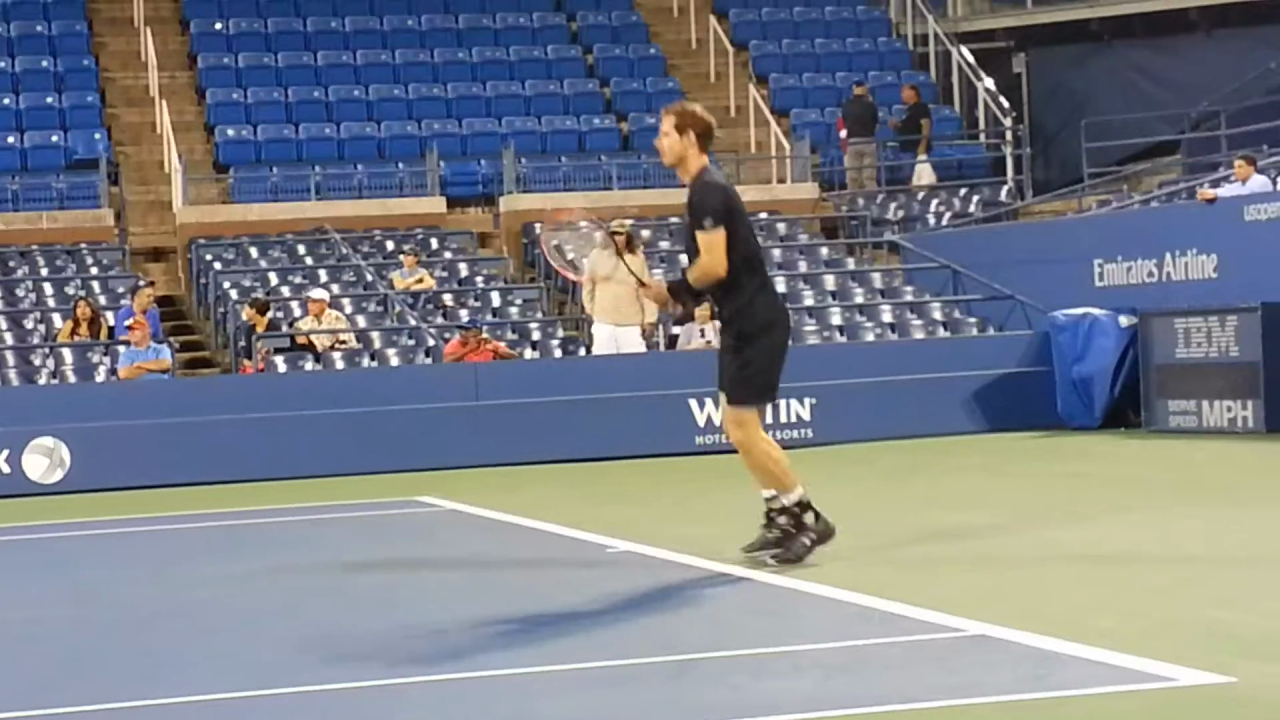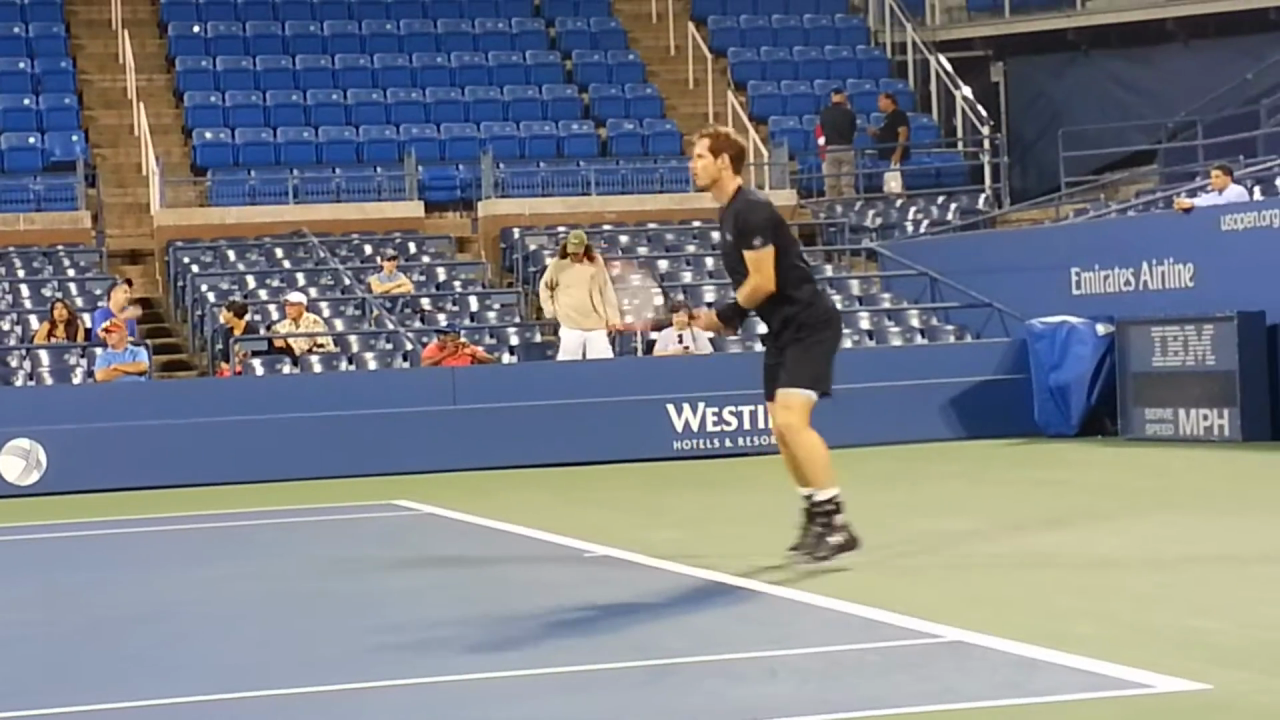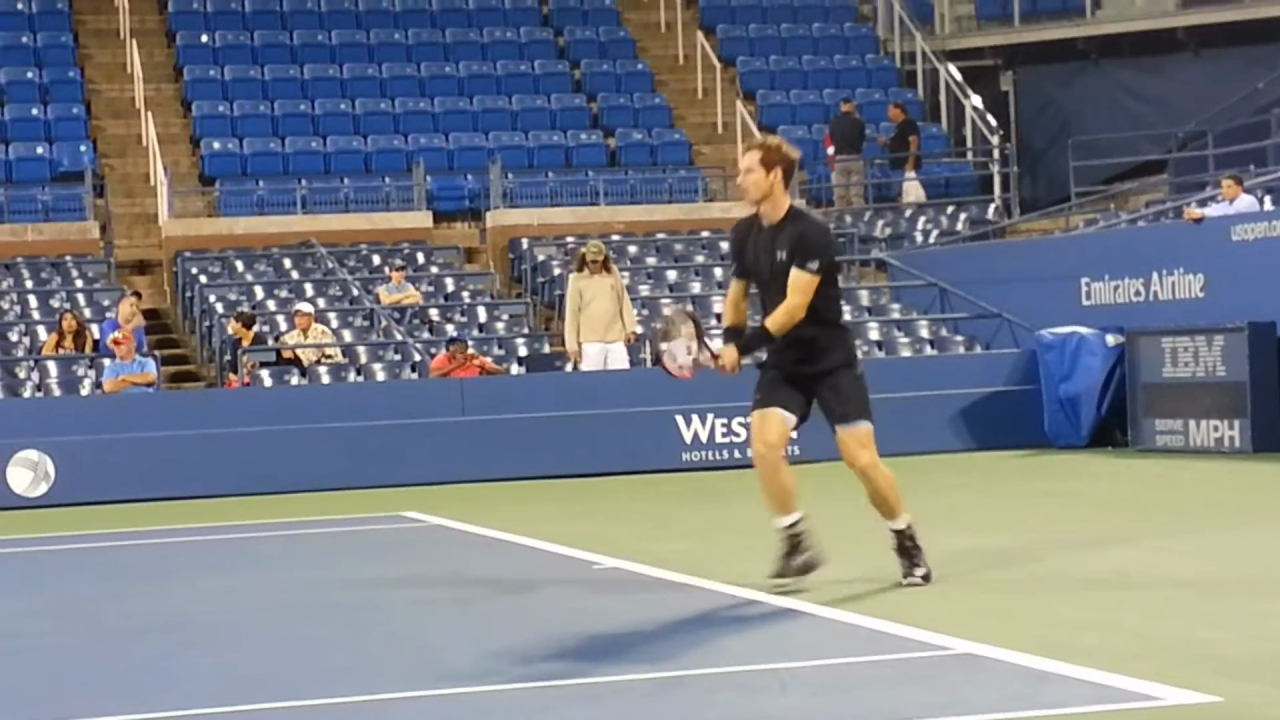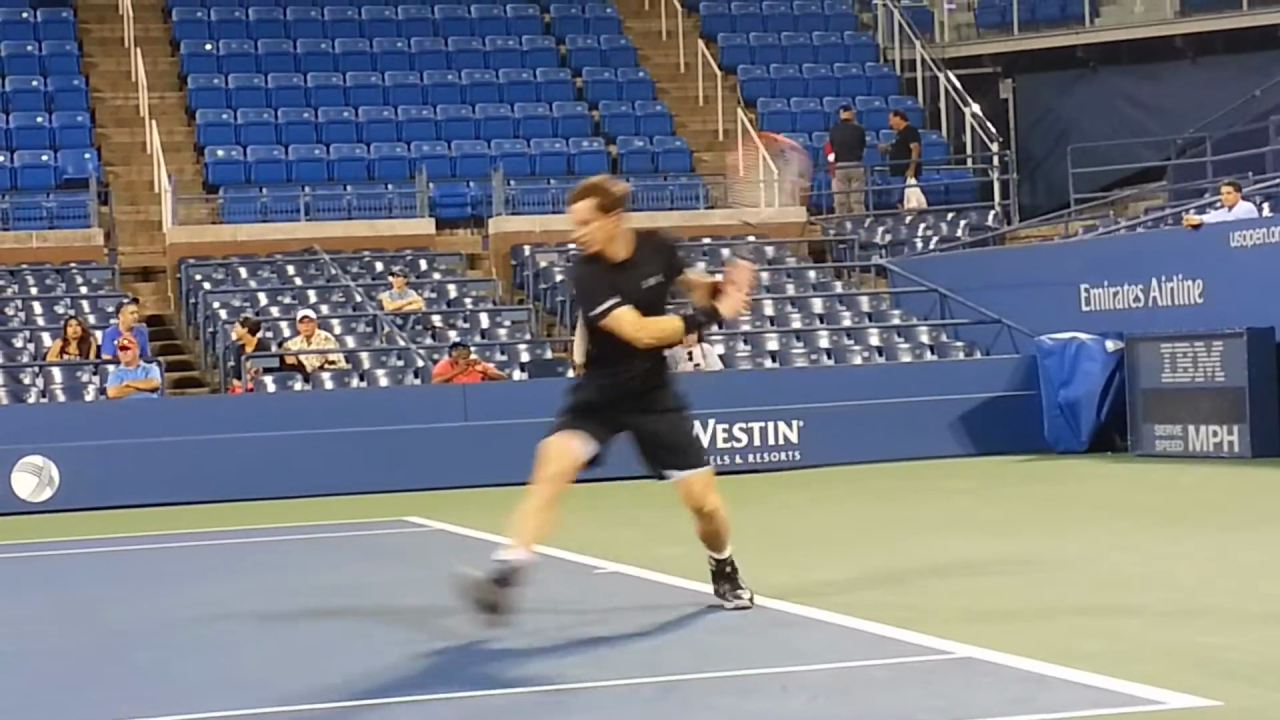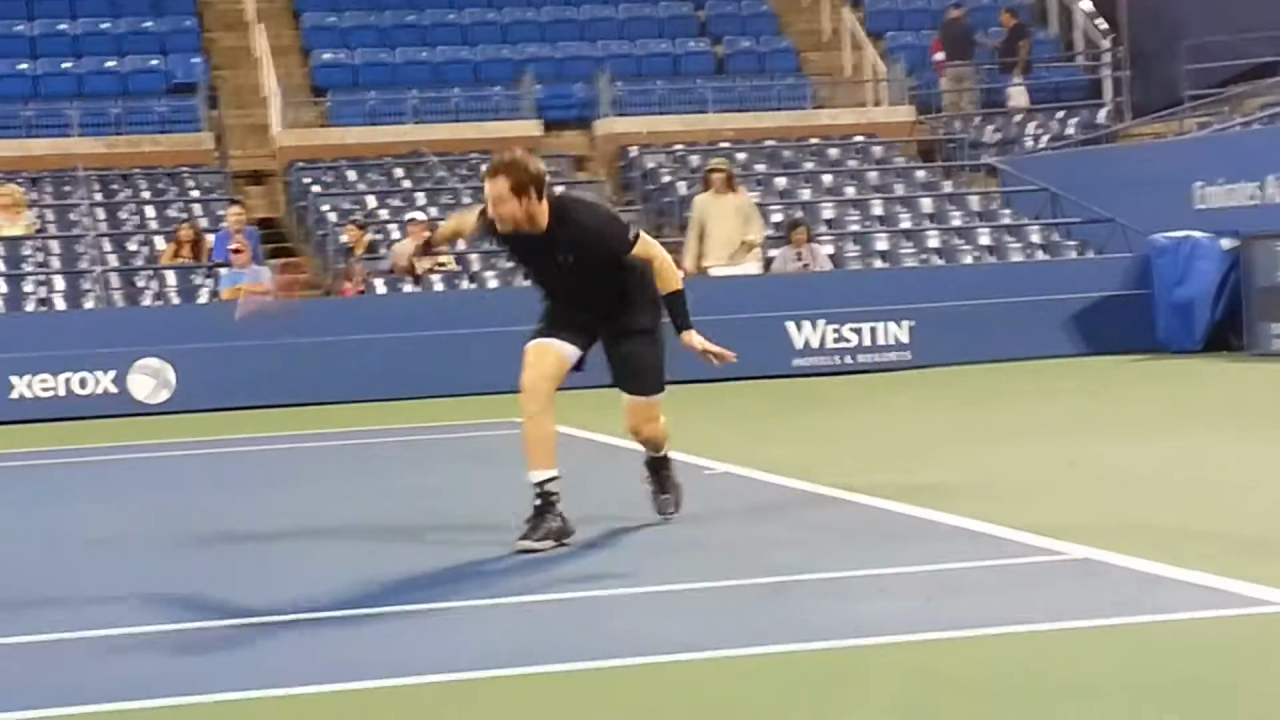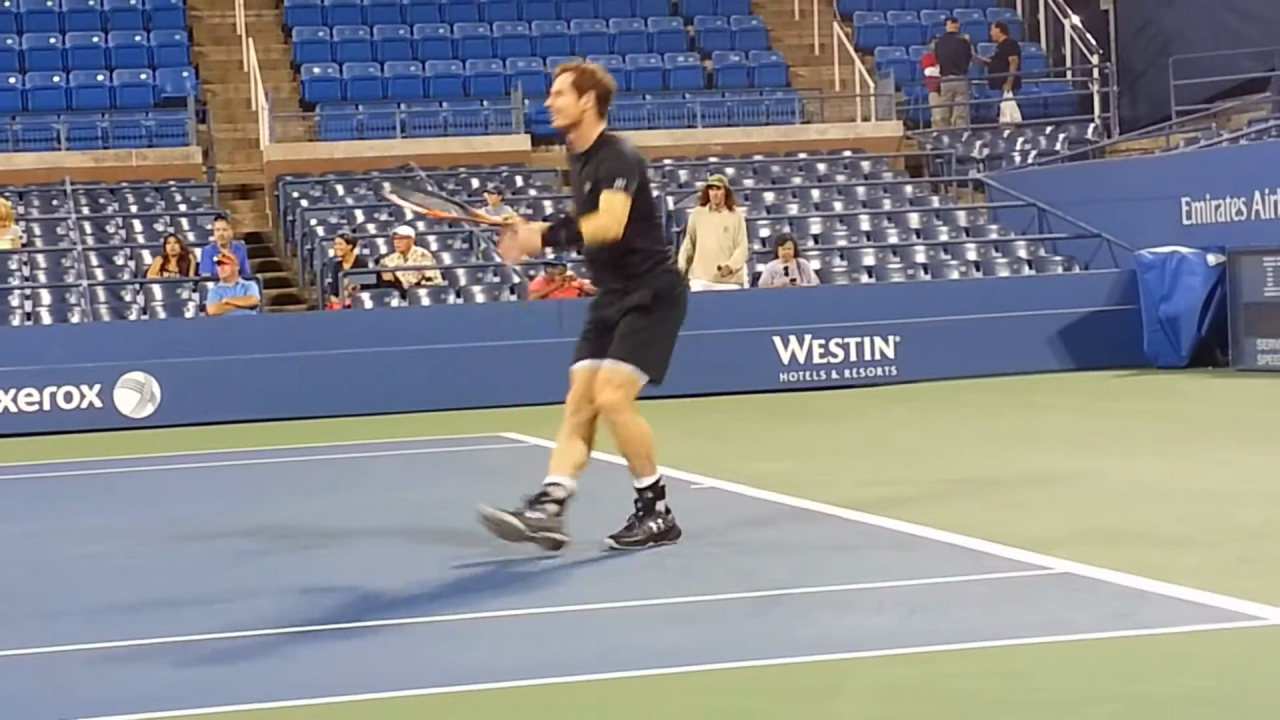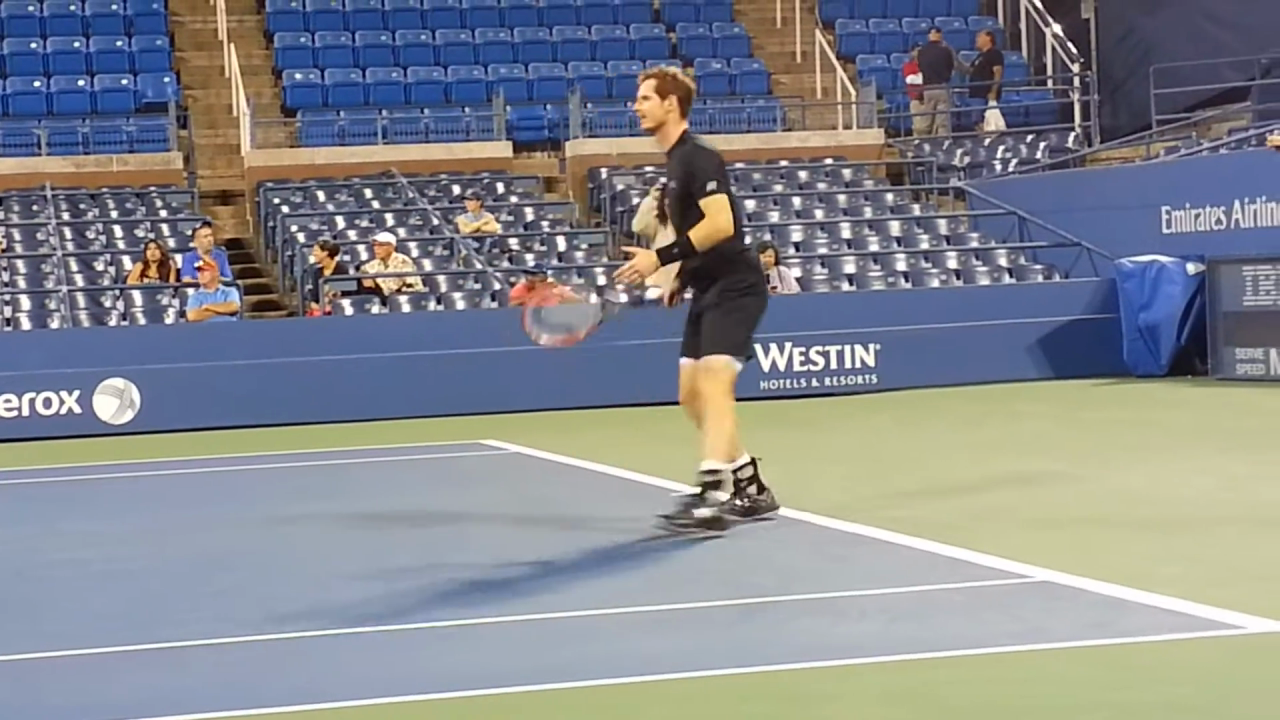
dt=0.5s
person 1, frame 1
left shoulder: (708, 190)
right shoulder: (704, 189)
left elbow: (714, 267)
left wrist: (674, 290)
right wrist: (685, 293)
left hip: (755, 324)
right hip: (742, 323)
left knee: (743, 428)
right knee: (738, 428)
left ankle: (806, 518)
right ankle: (784, 518)
person 1, frame 2
left shoulder: (752, 210)
right shoulder: (729, 212)
left elbow: (764, 282)
left wrist: (723, 314)
right wrist: (726, 315)
left hip: (810, 326)
right hip: (783, 329)
left knee: (790, 420)
right knee: (784, 429)
left ankle: (834, 518)
right ankle: (822, 517)
person 1, frame 3
left shoulder: (810, 232)
right shoulder: (743, 233)
left elbow: (795, 307)
right elbow: (737, 294)
left wrist: (745, 346)
right wrist: (731, 341)
left hip: (830, 358)
right hip: (782, 363)
left knee: (862, 458)
right knee: (764, 444)
left ankle: (907, 544)
right ankle: (796, 543)
person 1, frame 4
left shoulder: (659, 247)
right shoulder: (588, 276)
left elbow: (691, 289)
right elbow: (642, 334)
left wrist: (722, 287)
right wrist: (713, 314)
left hip: (652, 394)
right hip: (598, 393)
left knee: (704, 499)
right knee: (552, 470)
left ankle: (724, 572)
right ankle: (503, 578)
person 1, frame 5
left shoulder: (591, 219)
right shoulder: (499, 221)
left elbow: (657, 258)
right elbow: (469, 222)
left wrist: (684, 327)
left hip: (629, 309)
right hip: (570, 311)
left knee: (643, 424)
right knee: (535, 384)
left ankle: (659, 467)
right ankle: (547, 508)
person 1, frame 6
left shoulder: (617, 156)
right shoulder: (580, 158)
left elbow: (612, 224)
left wrist: (546, 238)
right wrist: (547, 233)
left hip: (653, 297)
right hip: (613, 298)
left knee: (613, 399)
right knee: (580, 405)
left ankle: (655, 513)
right ankle: (545, 510)
person 1, frame 7
left shoulder: (697, 155)
right shoulder: (677, 159)
left elbow: (722, 224)
left wrist: (661, 257)
right wrist: (681, 280)
left hip: (736, 287)
right hip: (712, 288)
left knee: (713, 386)
right knee: (692, 393)
left ankle: (709, 497)
right ankle: (750, 487)
